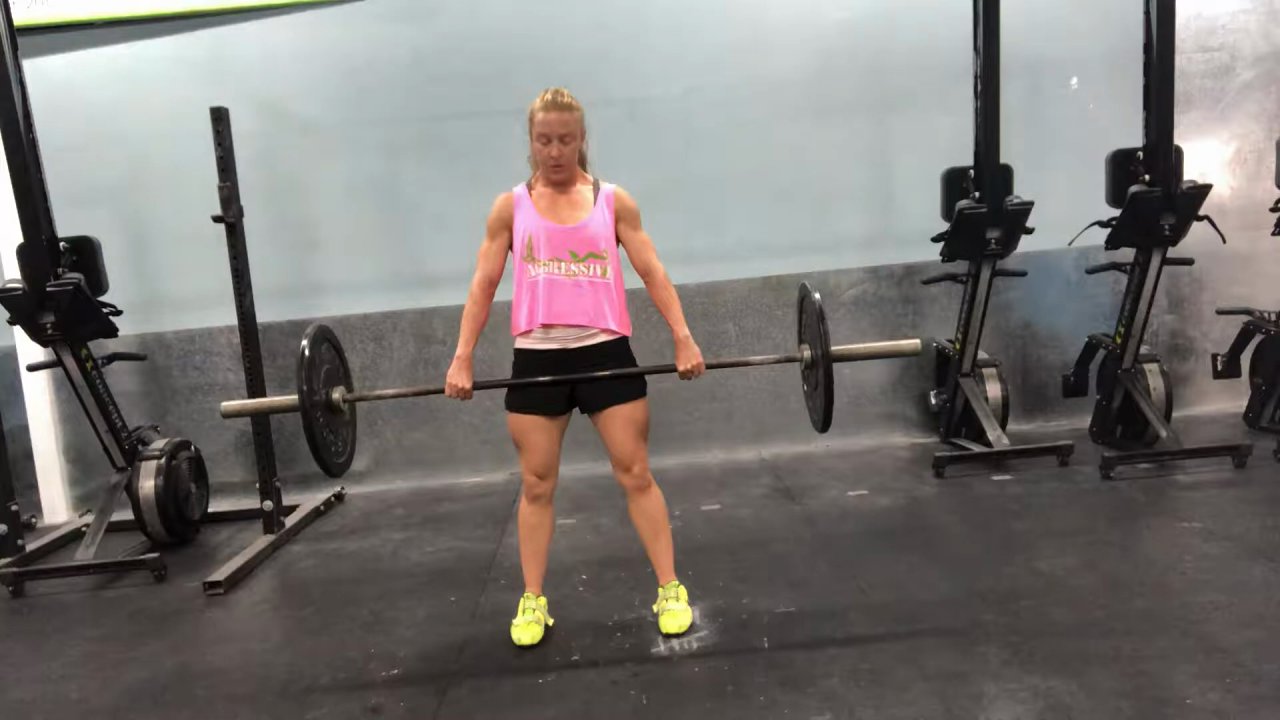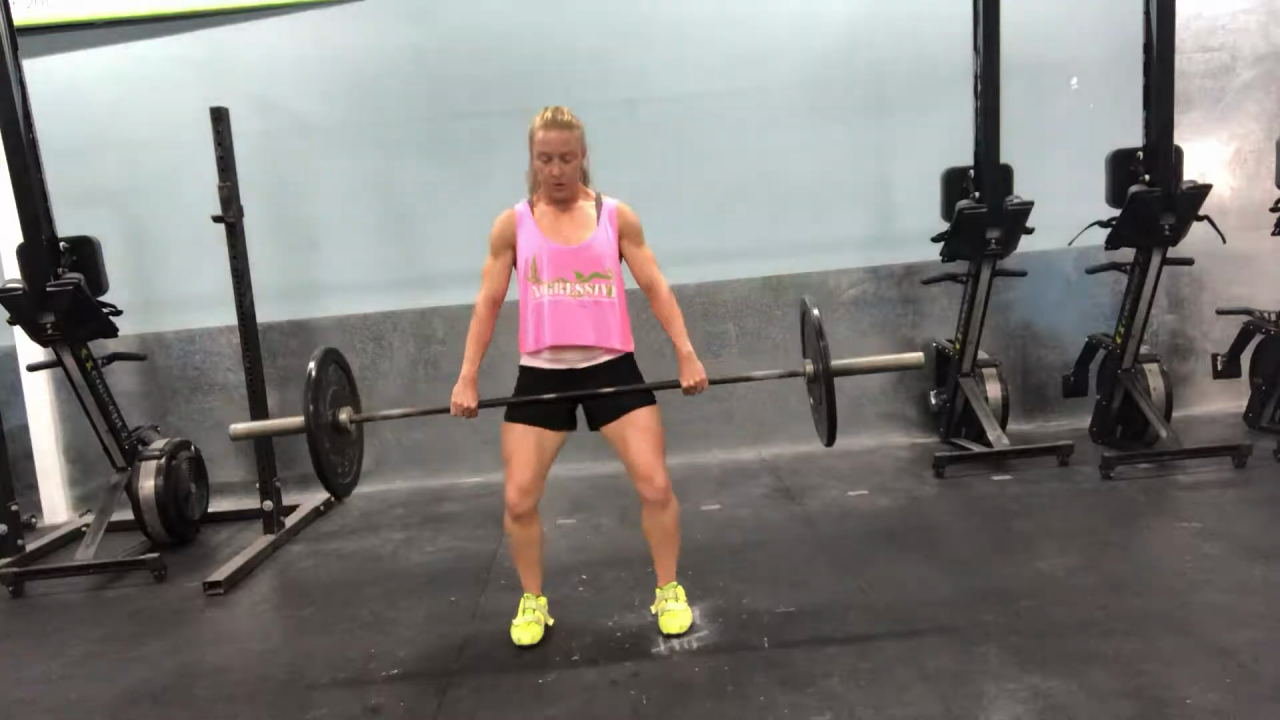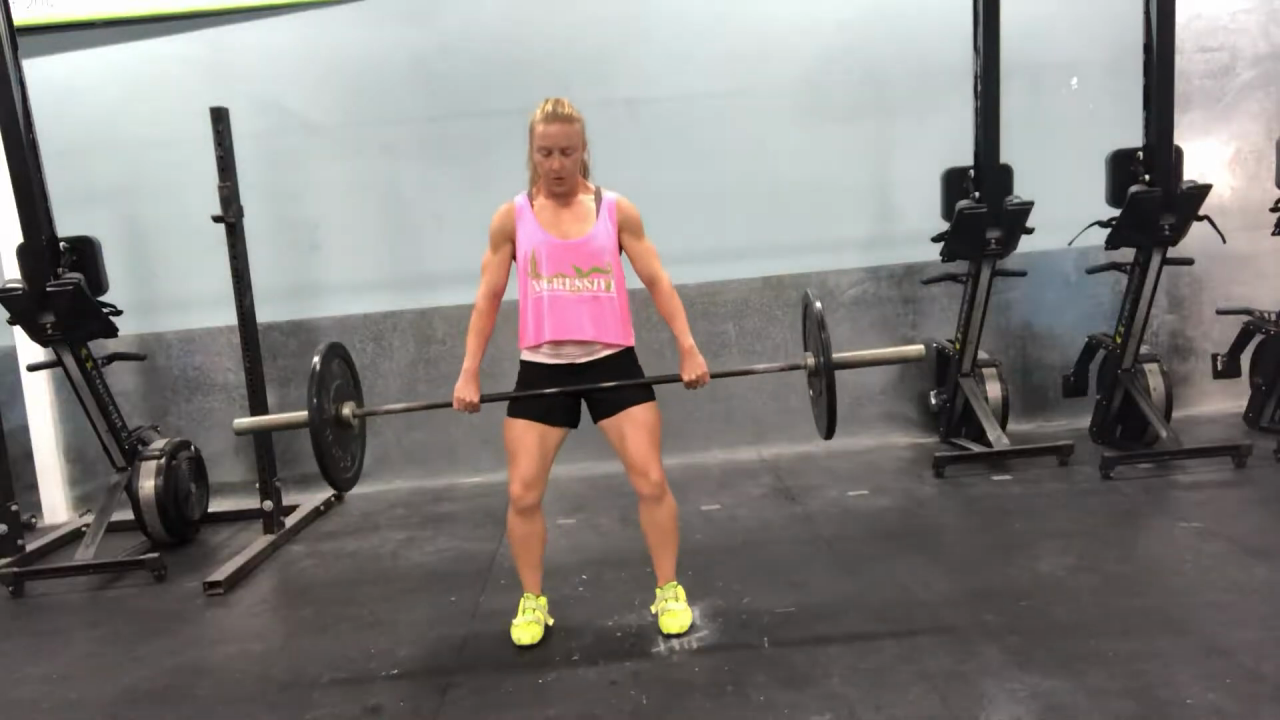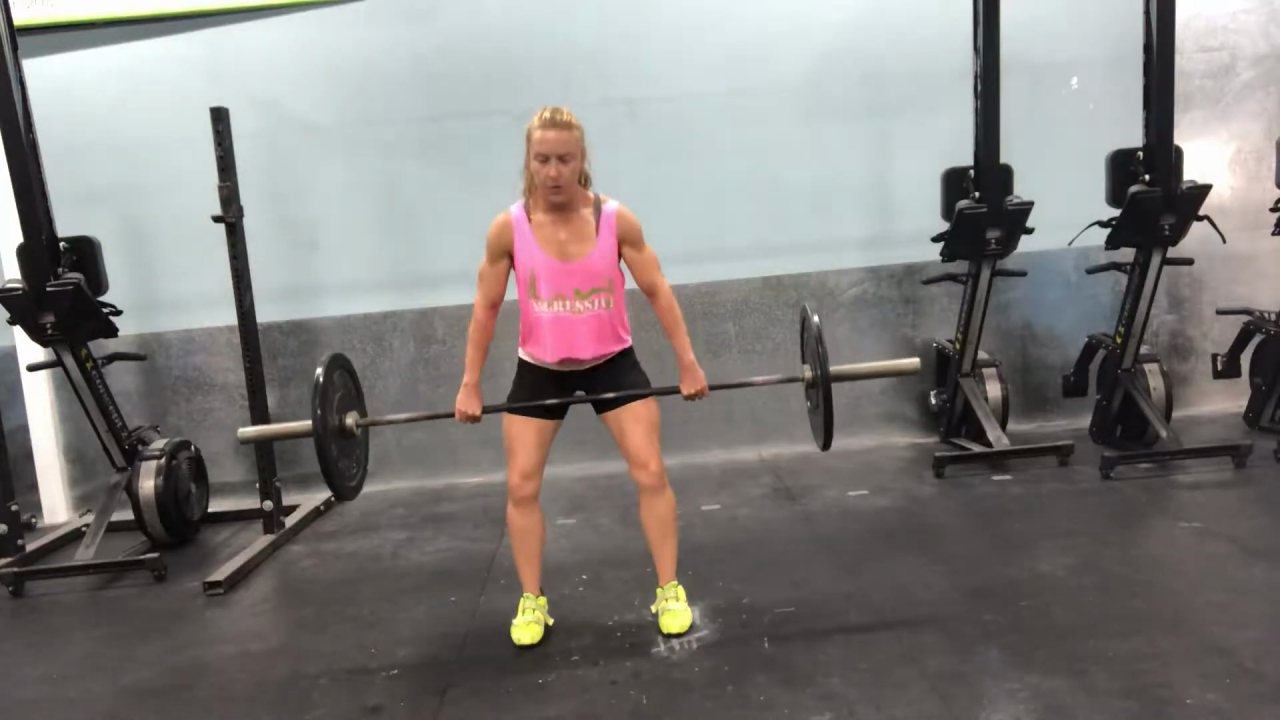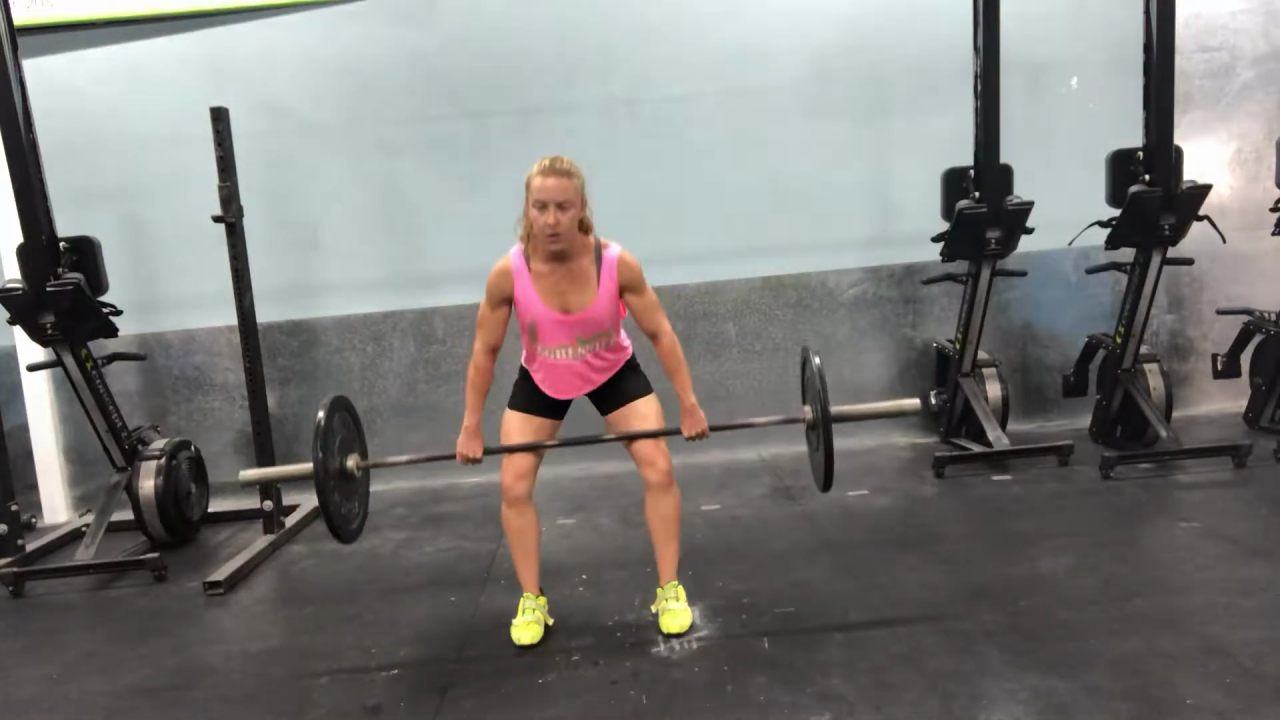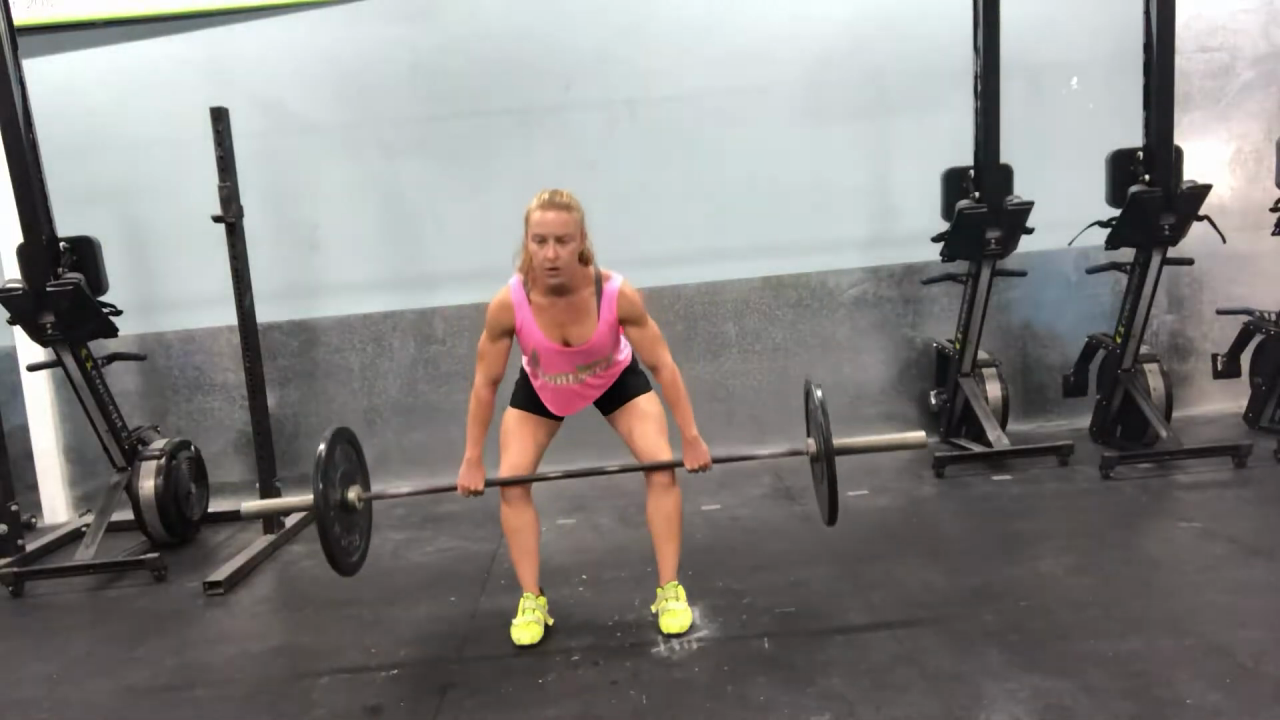
dt=0.4s
person 1, frame 1
left shoulder: (613, 200)
right shoulder: (510, 206)
left elbow: (652, 271)
right elbow: (483, 285)
left wrist: (683, 337)
right wrist: (462, 356)
left hip: (606, 351)
right hip: (536, 357)
left knee: (635, 474)
right knee: (536, 484)
left ankle: (670, 590)
right ankle: (533, 602)
person 1, frame 2
left shoulder: (617, 216)
right shoulder: (512, 223)
left elbow: (655, 288)
right elbow: (488, 304)
left wrist: (686, 354)
right wrist: (467, 376)
left hip: (611, 368)
right hip: (541, 375)
left knee: (655, 485)
right knee: (518, 500)
left ankle: (669, 591)
right ankle: (533, 601)
person 1, frame 3
left shoulder: (616, 209)
right shoulder: (512, 216)
left elbow: (656, 280)
right elbow: (488, 297)
left wrist: (688, 347)
right wrist: (469, 371)
left hip: (613, 362)
right hip: (541, 370)
left knee: (651, 482)
right knee: (522, 494)
left ankle: (669, 591)
right ankle: (532, 602)
person 1, frame 4
left shoulder: (616, 219)
right shoulder: (507, 228)
left elbow: (657, 291)
right elbow: (486, 307)
left wrist: (687, 361)
right wrist: (470, 383)
left hip: (611, 361)
right hip: (540, 368)
left knee: (650, 472)
right knee: (521, 485)
left ankle: (670, 591)
right ankle: (532, 601)
person 1, frame 5
left shoulder: (617, 263)
right shoulder: (507, 273)
left elbow: (660, 334)
right elbow: (485, 351)
left wrist: (689, 404)
right wrist: (471, 426)
left hip: (614, 373)
right hip: (540, 381)
left knee: (658, 470)
right knee: (514, 486)
left ankle: (669, 591)
right ankle: (532, 601)
person 1, frame 6
left shoulder: (618, 294)
right shoulder: (508, 303)
left elbow: (662, 365)
right elbow: (486, 382)
left wrist: (691, 437)
right wrist: (472, 458)
left hip: (615, 379)
right hip: (539, 388)
left knee: (662, 470)
right knee: (512, 485)
left ankle: (669, 591)
right ankle: (531, 601)
